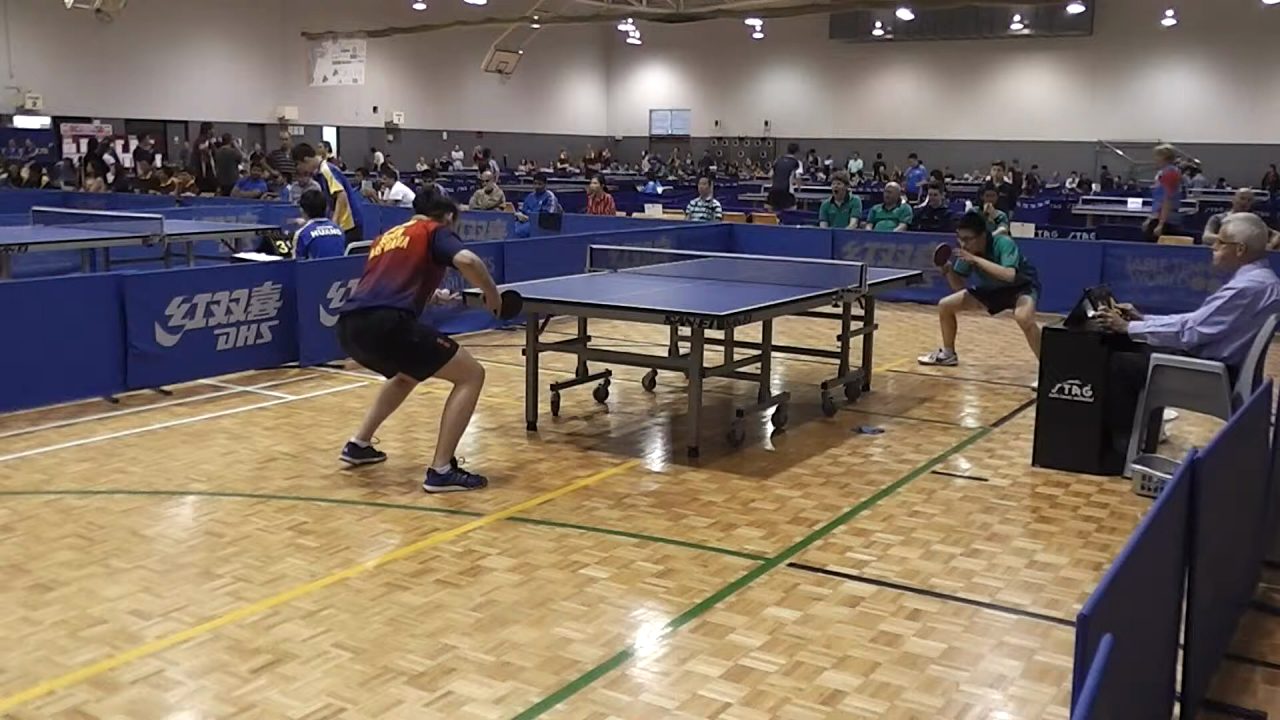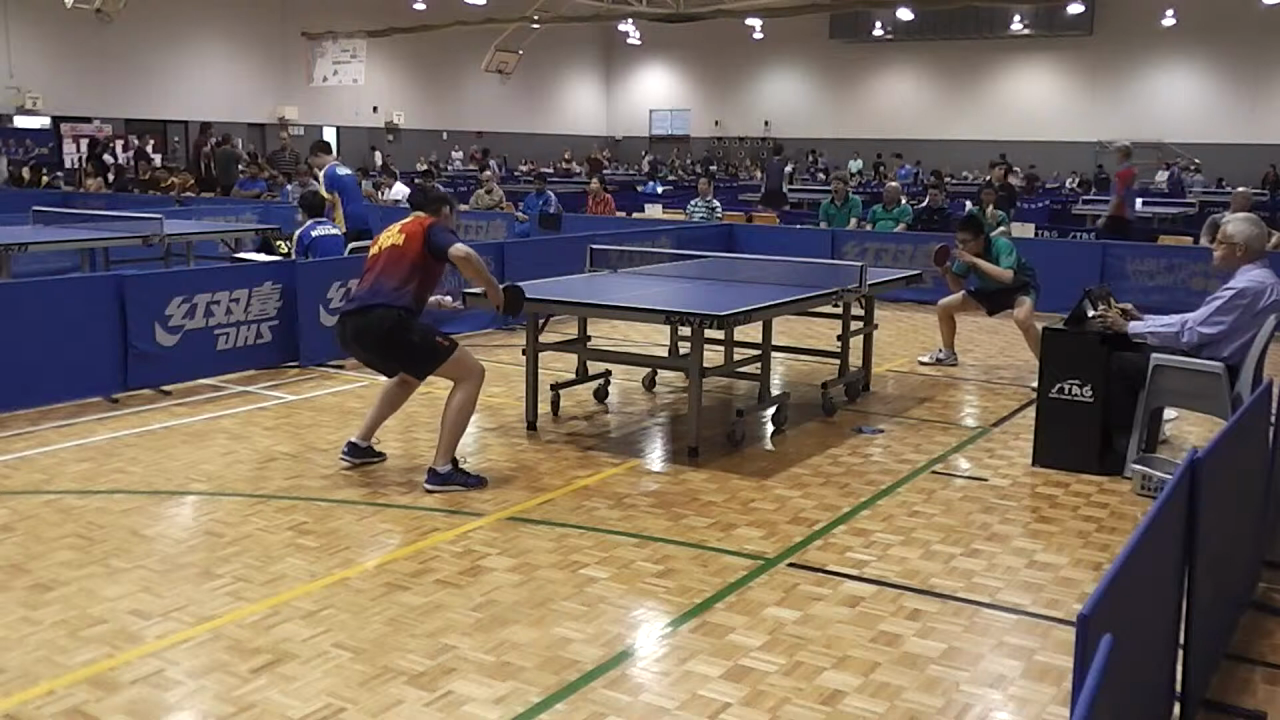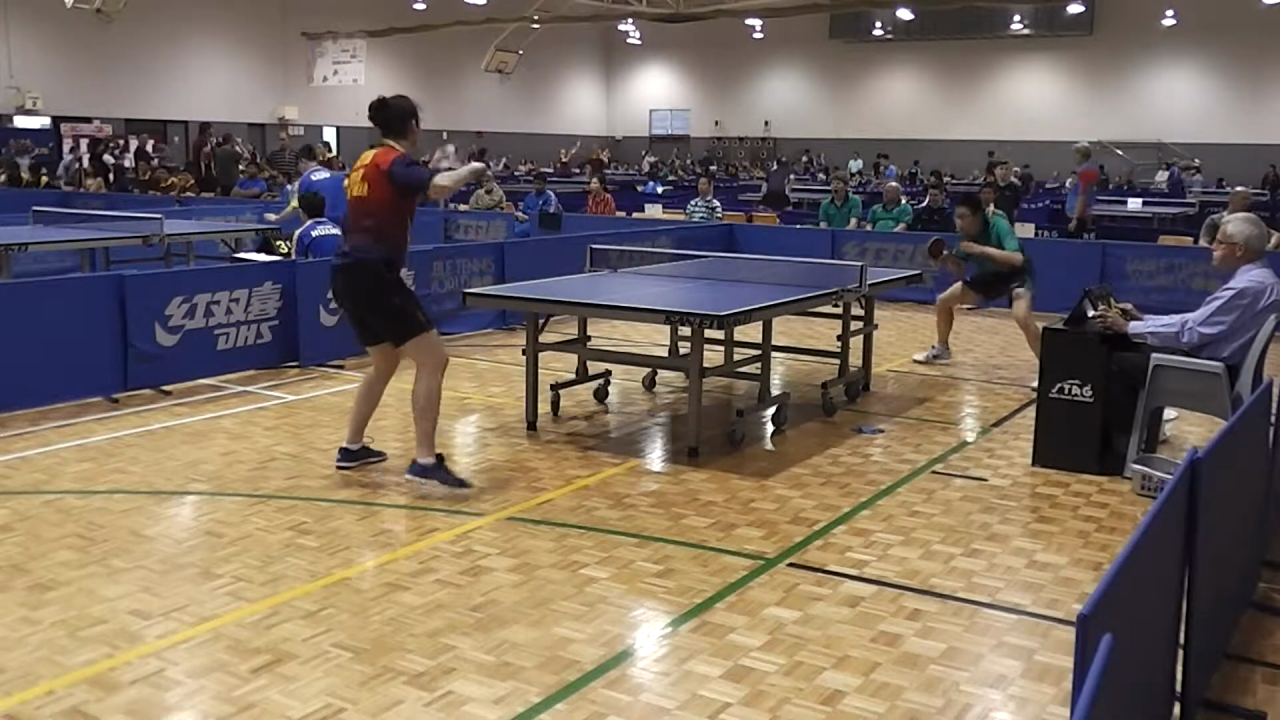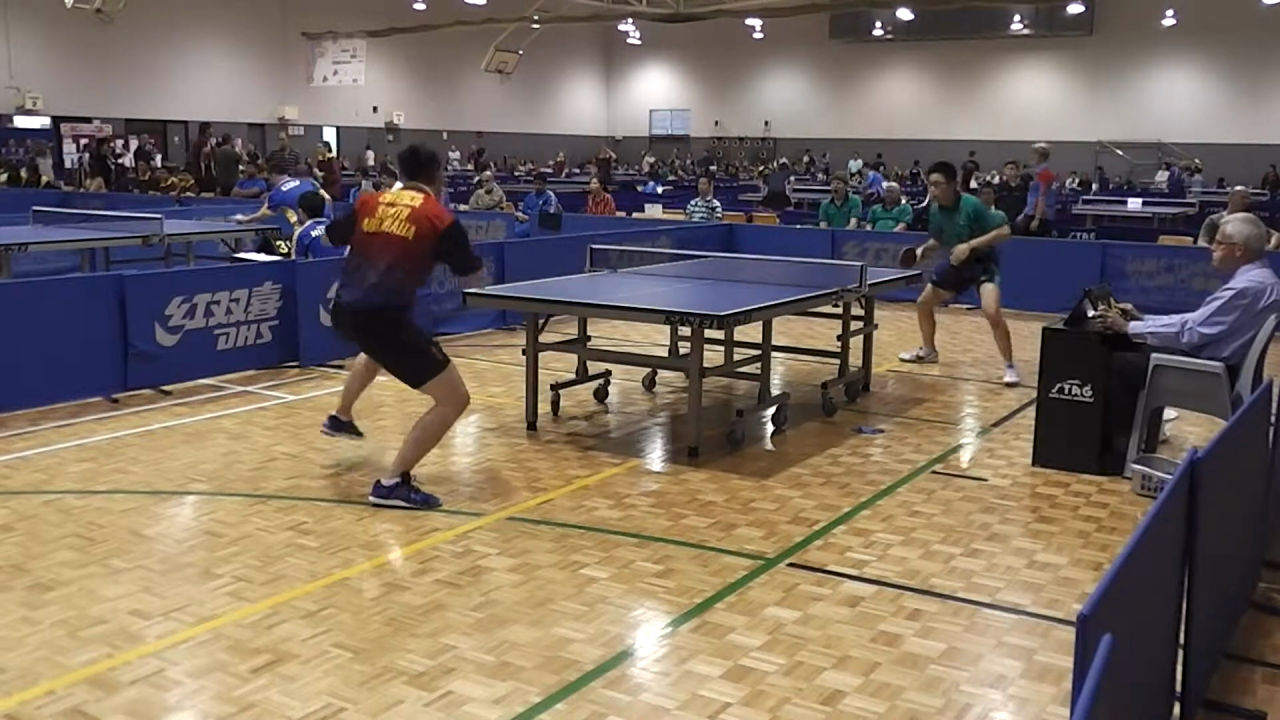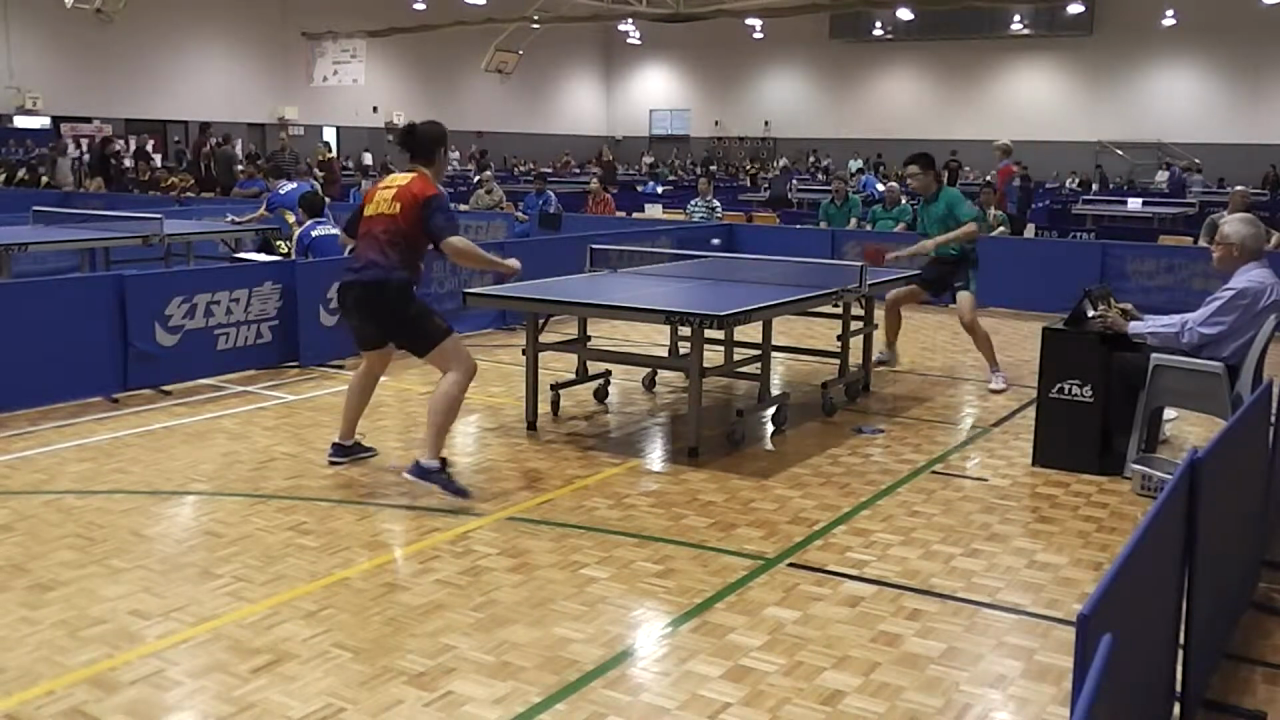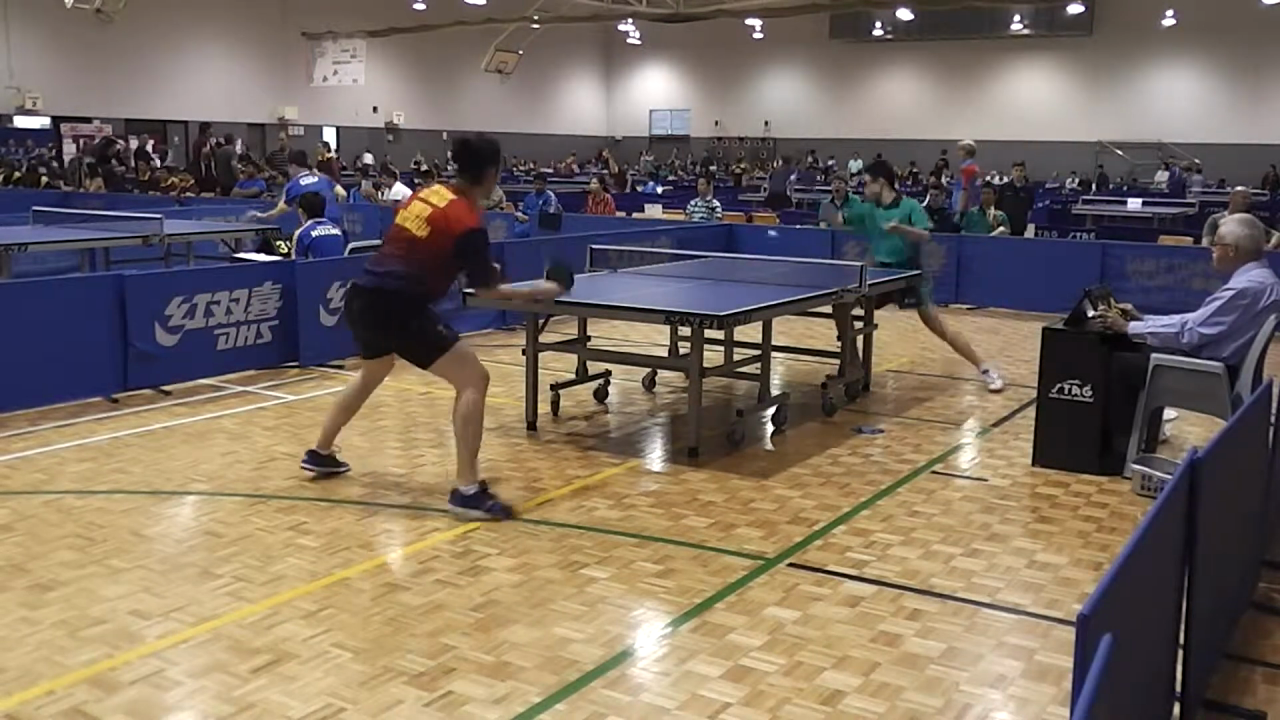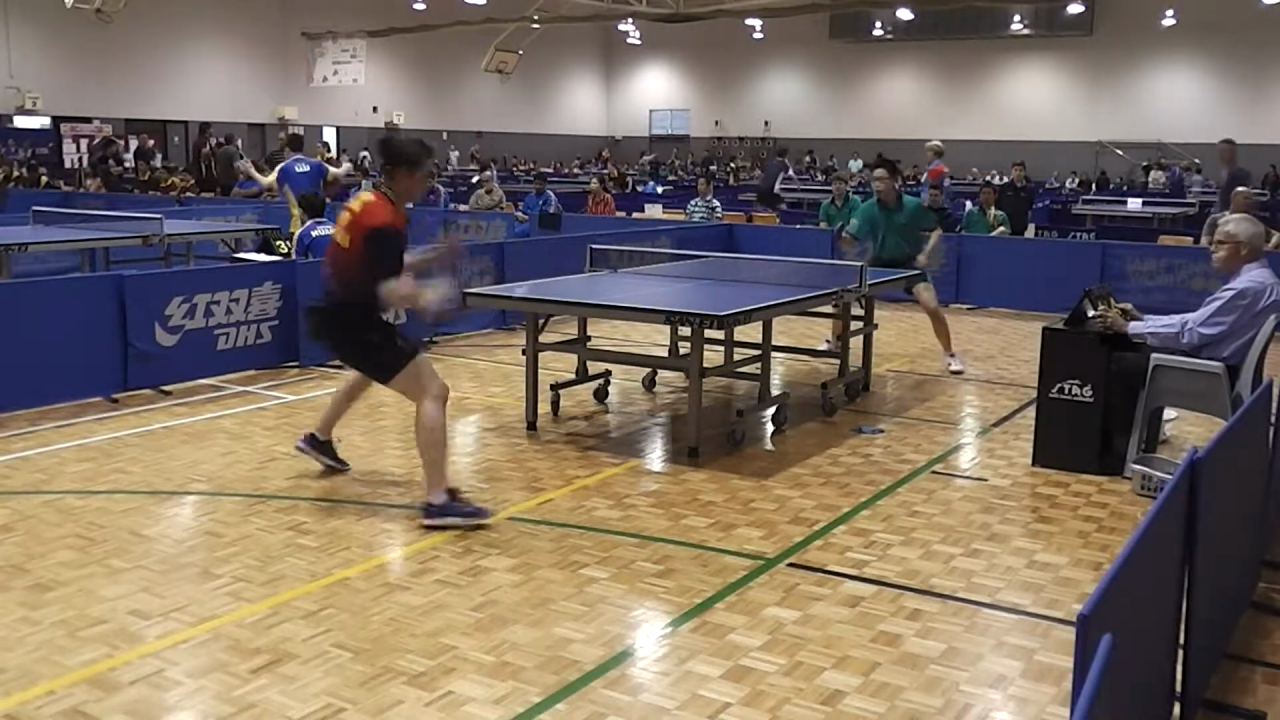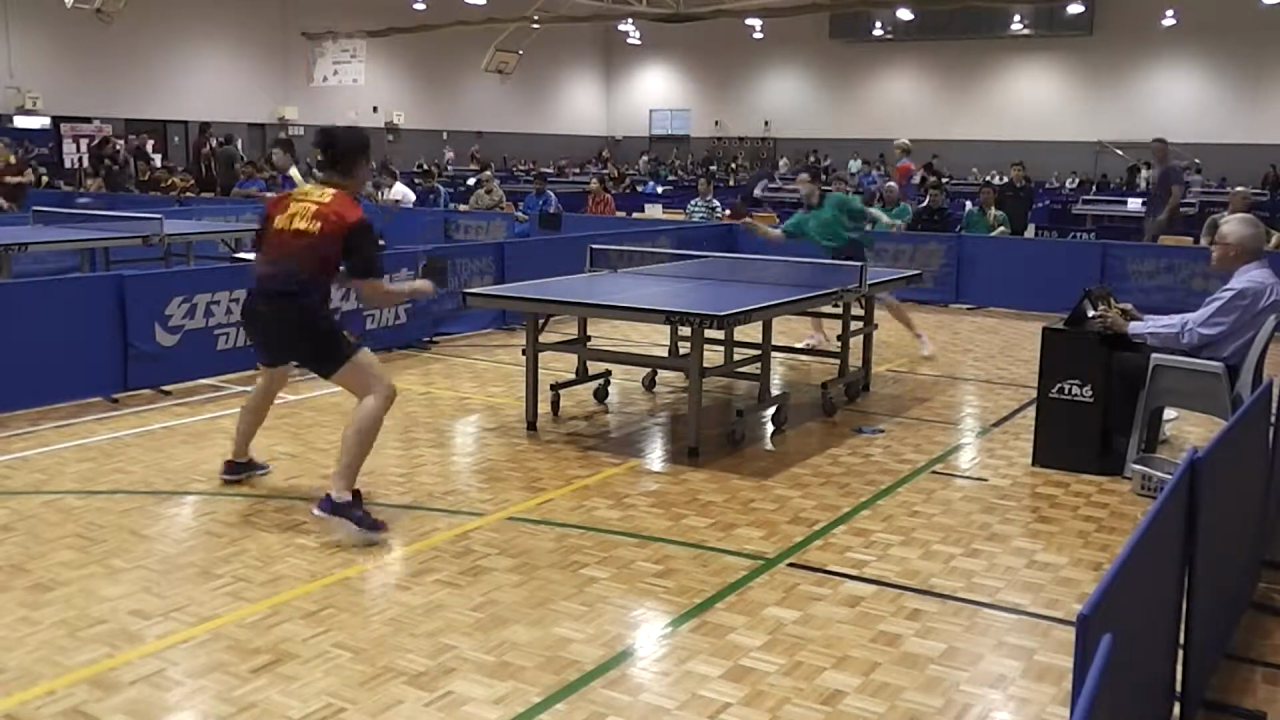
dt=0.5s
person 1, frame 1
left shoulder: (388, 236)
right shoulder: (436, 231)
right elbow: (466, 260)
left wrist: (425, 295)
right wrist: (492, 294)
left hip: (350, 327)
right hip: (386, 325)
left knee: (406, 375)
right knee: (471, 375)
left ankle: (359, 444)
right ankle: (441, 471)
person 1, frame 2
left shoulder: (389, 234)
right shoulder: (432, 228)
right elbow: (462, 255)
left wrist: (425, 300)
right wrist: (493, 289)
left hip: (351, 325)
right hip: (384, 325)
left knee: (410, 375)
right knee: (471, 373)
left ankle: (359, 444)
right ankle: (442, 470)
person 1, frame 3
left shoulder: (367, 162)
right shoulder: (396, 163)
right elbow: (441, 188)
left wrist: (427, 168)
right wrist: (469, 169)
left hip: (347, 275)
right hip: (375, 276)
left knee: (385, 362)
right knee: (432, 360)
left ankle: (352, 447)
right ankle: (426, 461)
person 1, frame 4
left shoulder: (368, 201)
right shoulder: (440, 218)
left elbow: (333, 238)
right elbow: (473, 274)
left hip: (345, 310)
right hip: (384, 316)
left knee: (378, 351)
right knee: (454, 398)
left ankle: (341, 416)
right ankle: (391, 483)
person 1, frame 5
left shoulder: (379, 189)
right shoulder: (428, 194)
left elbow: (351, 236)
right elbow: (452, 247)
right wrist: (502, 265)
left hip: (353, 290)
right hip: (388, 293)
left knee: (375, 362)
right knee: (460, 367)
left ankle: (344, 443)
right ankle: (428, 461)
person 1, frame 6
left shoulder: (424, 194)
right shoulder: (468, 224)
right elbow: (490, 292)
right wrist: (540, 291)
left hip: (364, 296)
right hip: (397, 305)
left knee: (372, 373)
right knee: (474, 379)
left ankle: (320, 452)
right ankle: (467, 489)
person 1, frame 7
left shoulder: (368, 202)
right shoulder: (384, 220)
right elbow: (389, 290)
left wrist: (432, 258)
right wrist: (424, 297)
left hip: (334, 311)
right hip: (351, 320)
left knee: (369, 370)
right knee: (432, 391)
left ankle: (318, 438)
right ankle: (439, 500)
person 1, frame 8
left shoulder: (288, 199)
right shoulder: (351, 216)
right elbow: (374, 293)
right wrist: (417, 288)
left hip: (260, 309)
right hip: (302, 314)
left knee: (271, 379)
right knee: (380, 391)
left ankle: (237, 460)
right ankle: (339, 497)
person 2, frame 1
left shoulder: (1248, 287)
right shoulder: (1258, 279)
left elbow: (1189, 331)
right elbow: (1197, 320)
left wrist: (1128, 327)
right wrist: (1143, 318)
right hip: (1214, 363)
left knee: (1119, 363)
right knee: (1140, 351)
left ankle: (1123, 446)
person 2, frame 2
left shoulder: (1249, 286)
right shoulder: (1257, 278)
left elbow: (1190, 331)
right elbow: (1197, 320)
left wrist: (1128, 327)
right wrist: (1143, 318)
right hip: (1213, 361)
left knee: (1119, 363)
right knee: (1135, 352)
left ankle: (1124, 446)
person 2, frame 3
left shoulder: (1248, 287)
right shoulder: (1258, 278)
left elbow: (1190, 330)
right elbow: (1197, 320)
left wrist: (1128, 327)
right wrist: (1141, 318)
right hip: (1215, 364)
left knee: (1118, 363)
right knee: (1137, 352)
left ankle: (1124, 447)
right ankle: (1140, 439)
person 2, frame 4
left shoulder: (1248, 287)
right shoulder: (1258, 279)
left elbow: (1190, 331)
right elbow: (1197, 320)
left wrist: (1129, 327)
right wrist: (1143, 318)
right hip: (1215, 363)
left knee: (1119, 363)
right knee: (1138, 352)
left ankle: (1123, 448)
right ankle: (1140, 440)
person 2, frame 5
left shoulder: (1248, 287)
right shoulder: (1258, 278)
left elbow: (1190, 331)
right elbow: (1197, 320)
left wrist: (1128, 327)
right wrist: (1142, 318)
right hip: (1217, 365)
left knee: (1120, 364)
right knee: (1141, 352)
left ankle: (1122, 448)
right ankle: (1140, 441)
person 2, frame 6
left shoulder: (1247, 287)
right shoulder: (1259, 278)
left elbow: (1189, 332)
right elbow: (1197, 320)
left wrist: (1128, 327)
right wrist: (1143, 318)
right hip: (1217, 365)
left knee: (1120, 364)
right knee: (1141, 352)
left ankle: (1123, 447)
right ankle: (1141, 440)
person 2, frame 7
left shoulder: (1248, 288)
right shoulder: (1257, 279)
left elbow: (1189, 331)
right elbow: (1197, 320)
left wrist: (1128, 327)
right wrist: (1143, 318)
right hip: (1216, 365)
left knee: (1120, 364)
right knee: (1142, 352)
left ankle: (1123, 447)
person 2, frame 8
left shoulder: (1249, 287)
right shoulder: (1257, 279)
left elbow: (1190, 332)
right elbow: (1197, 320)
left wrist: (1128, 327)
right wrist: (1143, 318)
right hip: (1215, 364)
left knee: (1120, 364)
right knee: (1138, 352)
left ankle: (1123, 445)
right ankle: (1140, 438)
person 3, frame 1
left shoulder: (1004, 244)
right shoulder: (967, 250)
left elbow: (1009, 275)
right elbow: (958, 286)
left wrist: (976, 259)
right wrist: (948, 271)
left hip: (1022, 286)
right hip: (992, 289)
left knee: (1023, 317)
right knee: (945, 306)
right ankle: (948, 353)
person 3, frame 2
left shoulder: (1002, 245)
right shoulder: (966, 252)
left elbow: (1008, 277)
right elbow: (957, 288)
left wrist: (975, 260)
right wrist: (947, 272)
left hip: (1020, 287)
right hip: (990, 290)
left knee: (1022, 318)
right knee: (943, 307)
right ankle: (948, 353)
person 3, frame 3
left shoulder: (999, 227)
right shoulder: (965, 234)
left elbow: (1018, 259)
right elbow: (959, 268)
left wrist: (981, 249)
right wrist: (947, 259)
left hip: (1015, 274)
right hip: (988, 274)
left knee: (1022, 316)
right knee: (943, 302)
right ankle: (941, 350)
person 3, frame 4
left shoulder: (972, 205)
right shoulder: (935, 210)
left elbow: (1003, 231)
left wrist: (970, 245)
right wrist: (924, 248)
left hip: (983, 262)
right hip: (956, 263)
left knee: (992, 312)
right knee: (923, 303)
left ankle: (1010, 366)
right ankle: (928, 351)
person 3, frame 5
left shoulder: (952, 196)
right shoulder: (924, 204)
left elbow: (973, 229)
left wrist: (938, 240)
right wrist: (899, 254)
left hip: (961, 264)
right hip: (937, 264)
left knee: (968, 320)
right knee: (892, 301)
left ankle: (996, 371)
right ankle: (889, 353)
person 3, frame 6
left shoulder: (909, 206)
right shoulder: (868, 208)
left elbow: (925, 236)
right elbow: (842, 220)
left wrist: (902, 230)
left hip: (909, 272)
left knee: (938, 328)
left ankle: (985, 369)
person 3, frame 7
left shoulder: (913, 206)
right shoulder: (868, 209)
left elbow: (935, 230)
right elbow: (853, 237)
left wrist: (925, 253)
right wrist: (843, 236)
left hip: (909, 263)
right hip: (881, 262)
left knee: (931, 306)
left ankle: (950, 355)
person 3, frame 8
left shoulder: (837, 200)
right shoulder: (803, 217)
left elbow: (868, 211)
right elbow: (778, 235)
left wrist: (886, 220)
right wrist: (755, 225)
left hip: (856, 254)
right hip: (835, 259)
left ankle: (918, 335)
right ankle: (819, 336)
